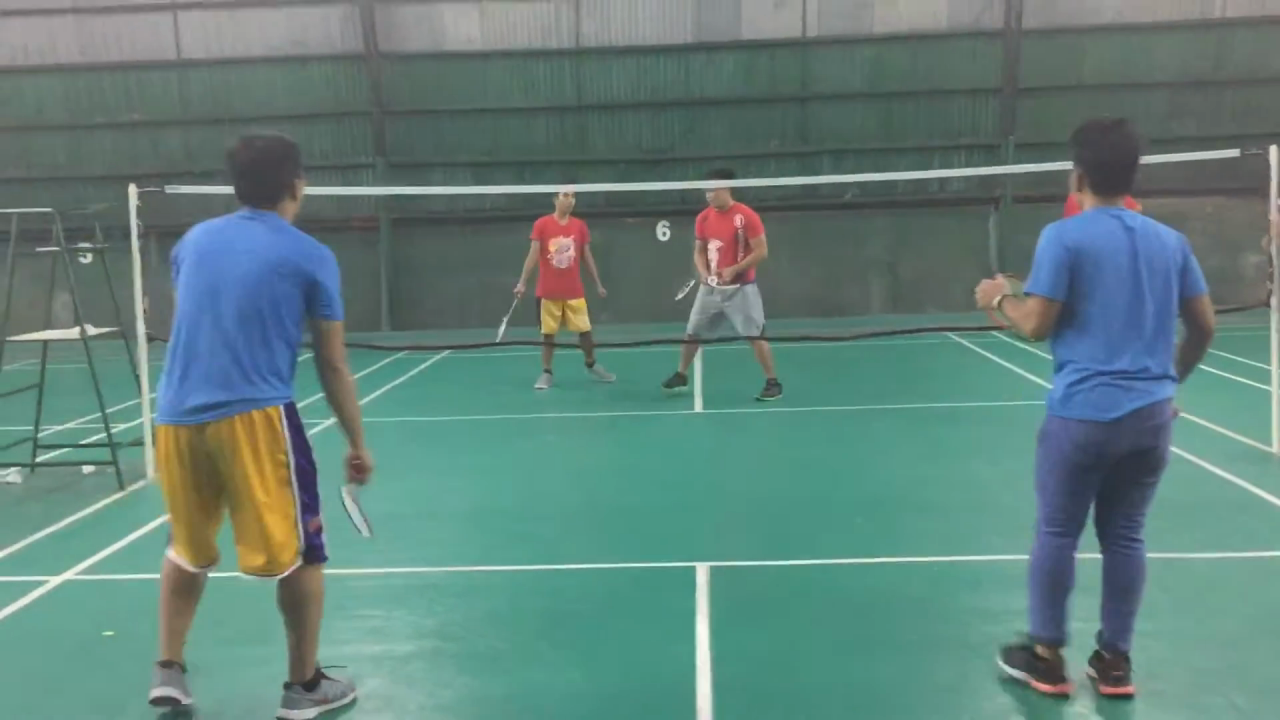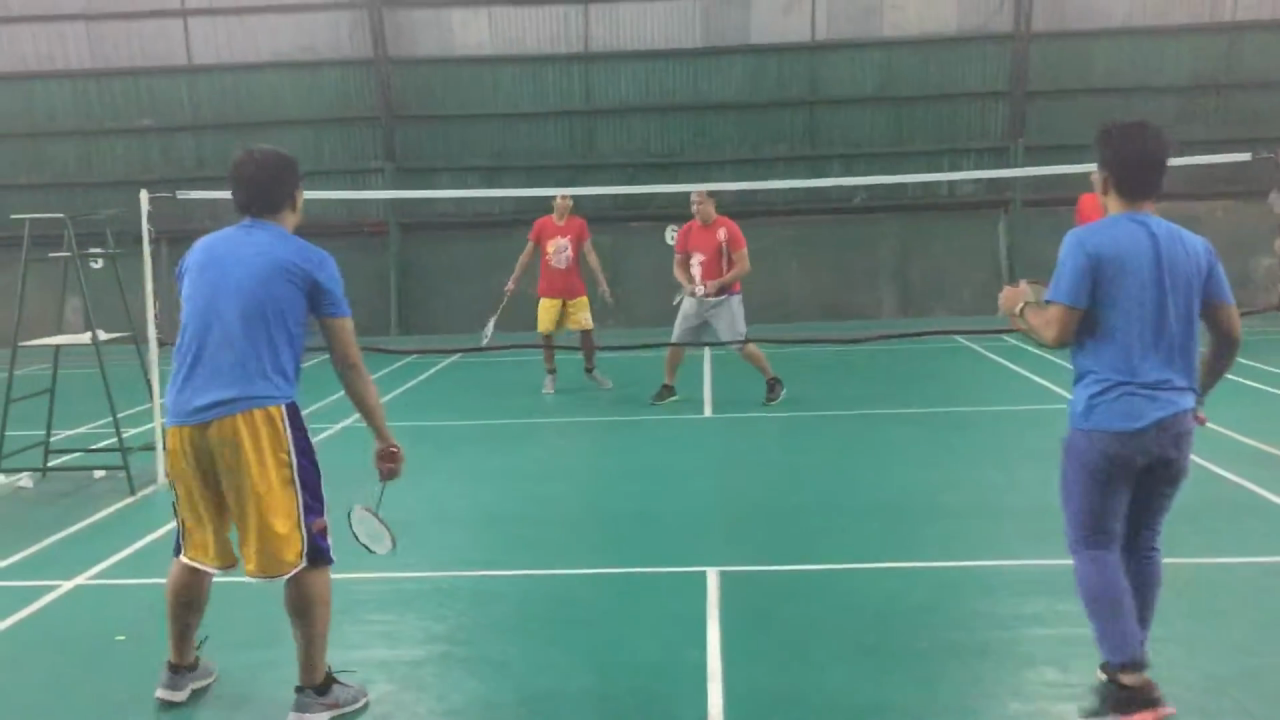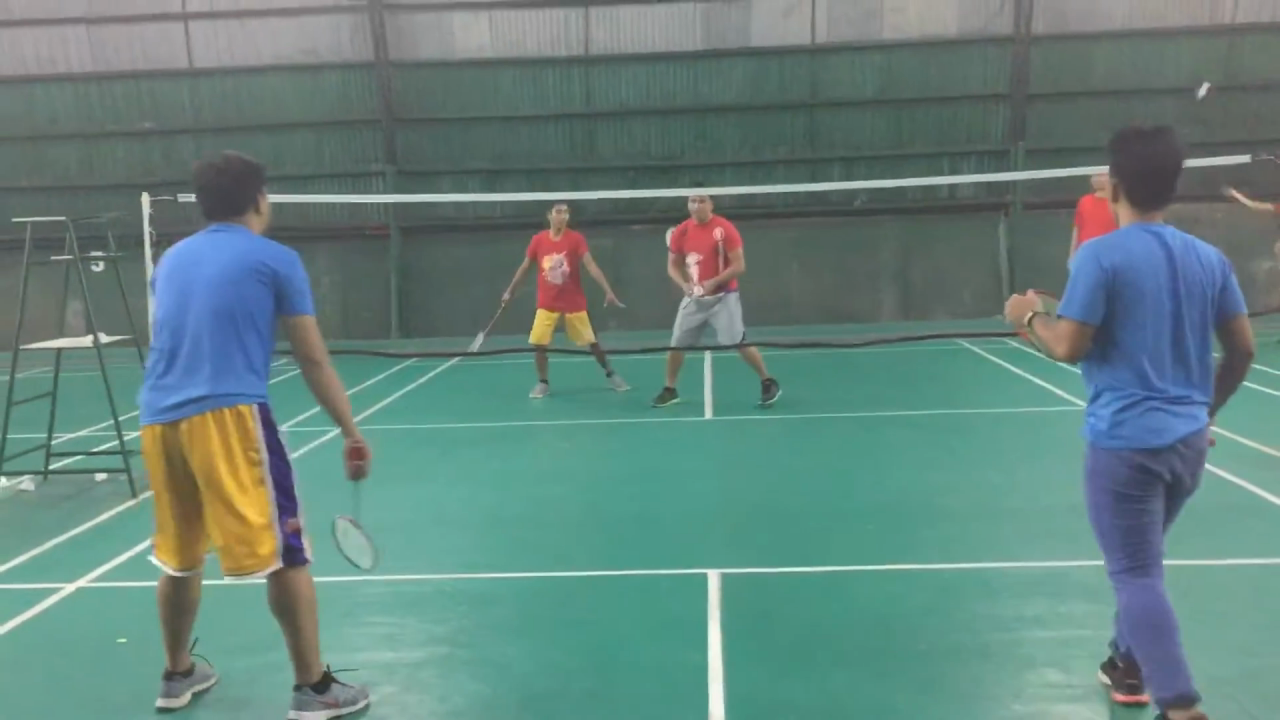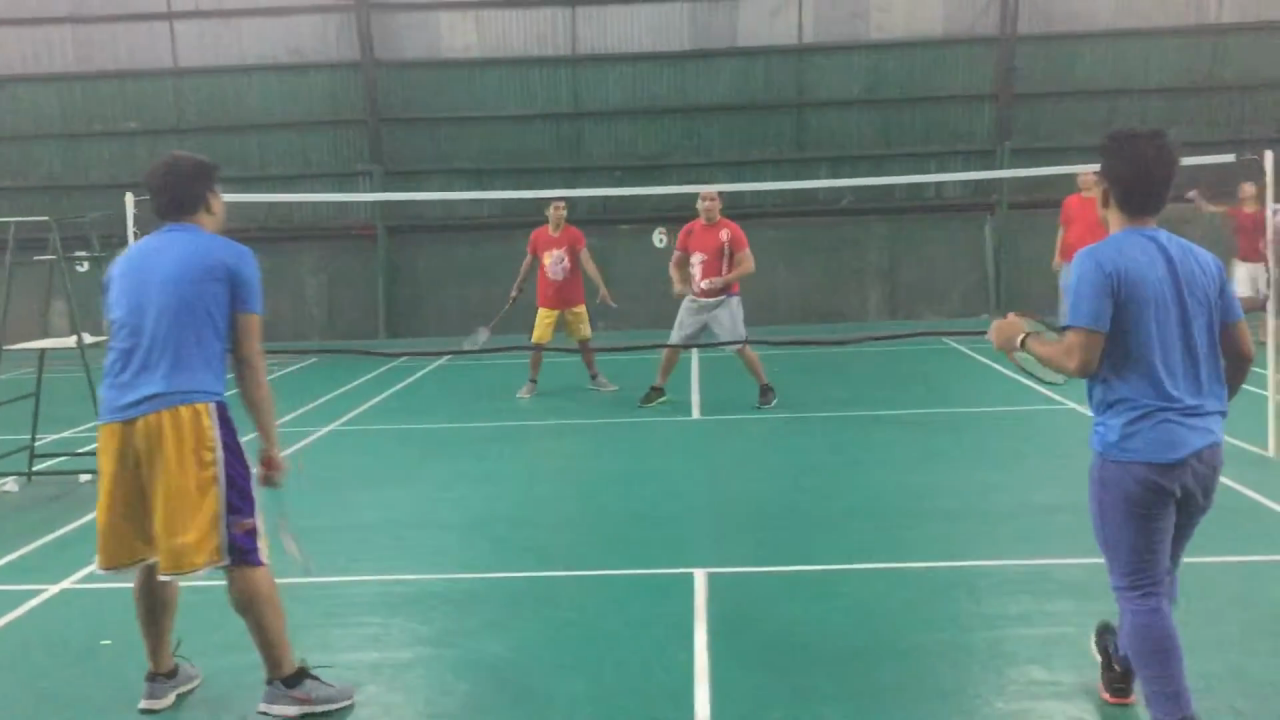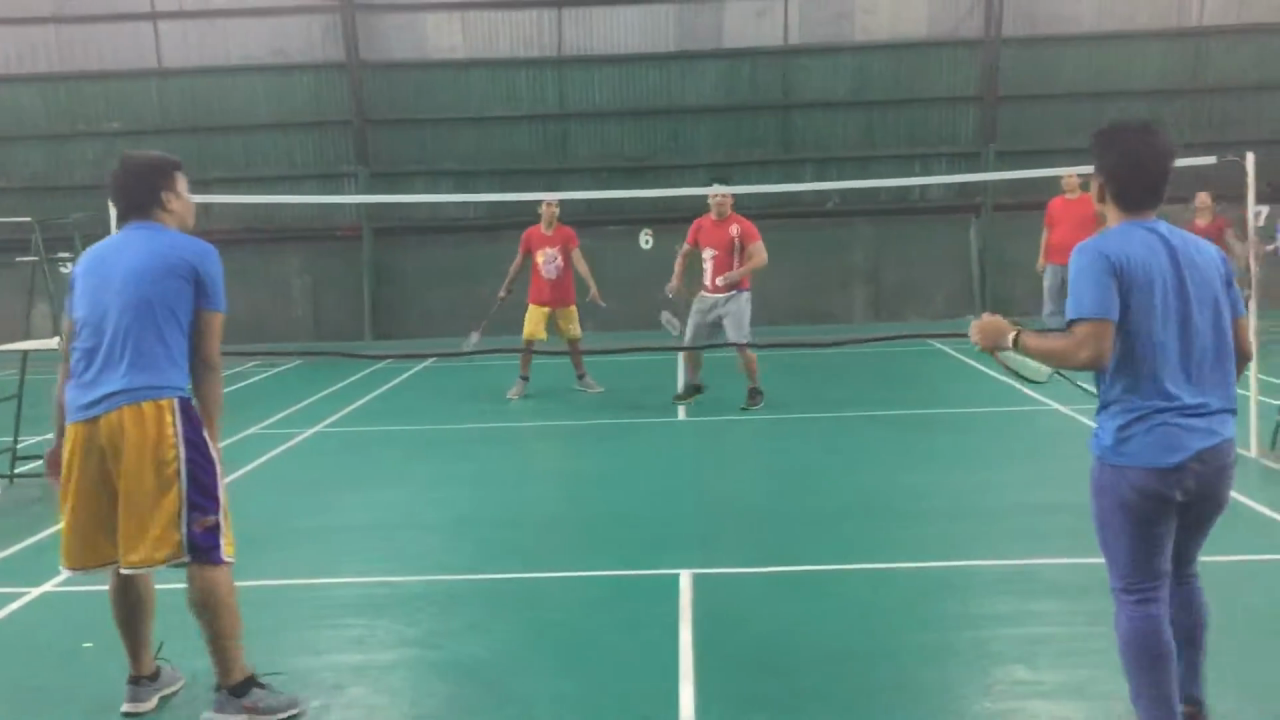
dt=0.2s
person 1, frame 1
left shoulder: (1064, 236)
right shoulder: (1170, 241)
left elbow: (1038, 324)
right elbow: (1203, 327)
left wrist: (999, 298)
left hip: (1082, 413)
right hip: (1151, 412)
left knee: (1056, 532)
right knee: (1124, 536)
left ankle: (1046, 656)
right ankle: (1114, 658)
person 1, frame 2
left shoulder: (1087, 242)
right shoulder: (1196, 247)
left elbow: (1057, 332)
right elbow: (1230, 335)
left wrist: (1021, 305)
right wrist: (1195, 393)
left hip: (1106, 423)
right hip: (1172, 422)
left knee: (1093, 549)
right knee: (1141, 545)
right ankle: (1128, 667)
person 1, frame 3
left shoulder: (1100, 255)
right shoulder: (1210, 258)
left elbow: (1069, 348)
right elbow: (1243, 349)
left wrist: (1029, 316)
left hip: (1125, 440)
right hip: (1187, 437)
left knee: (1133, 575)
right knee: (1144, 557)
right ankle: (1130, 664)
person 1, frame 4
left shoulder: (1098, 261)
right shoulder: (1204, 262)
left elbow: (1080, 360)
right elbow: (1241, 354)
left wrist: (1021, 338)
left hip: (1133, 453)
right hip: (1202, 449)
left knee: (1142, 592)
right knee: (1157, 576)
right ankle: (1123, 662)
person 1, frame 5
left shoulder: (1099, 253)
right shoulder: (1208, 253)
left elbow: (1091, 351)
right elbow: (1242, 351)
left wrist: (1010, 337)
left hip: (1137, 455)
right hip: (1214, 449)
left knee: (1141, 598)
right knee: (1180, 580)
person 2, frame 1
left shoulder: (194, 241)
right shoulder: (311, 257)
right elbow: (333, 365)
right wrist: (356, 444)
left hip: (176, 417)
right hip: (255, 417)
left knee: (188, 551)
right knee: (300, 551)
left ankle: (168, 670)
person 2, frame 2
left shoulder: (199, 252)
right shoulder: (311, 262)
right elbow: (349, 362)
right wrist: (384, 437)
left hip: (184, 419)
right hip: (259, 418)
left knee: (195, 551)
right knee: (306, 554)
left ankle: (180, 669)
person 2, frame 3
left shoulder: (171, 259)
right shoulder: (276, 260)
right elbow: (313, 359)
right wrist: (352, 434)
left hip: (159, 421)
right hip: (228, 416)
left knee: (179, 552)
right knee: (283, 553)
left ankle: (177, 673)
person 2, frame 4
left shoulder: (124, 262)
right shoulder: (232, 259)
right elbow: (248, 362)
right wrist: (269, 441)
left hip: (118, 421)
right hip: (187, 415)
left knee: (150, 553)
right knee: (242, 551)
left ankle: (161, 674)
person 2, frame 5
left shoulder: (90, 260)
right shoulder: (196, 255)
left elbow: (70, 357)
right elbow: (207, 361)
left wrist: (61, 436)
right wrist: (210, 435)
left hip: (87, 419)
right hip: (154, 412)
left knee: (127, 555)
right knee: (205, 550)
person 3, frame 1
left shoulder: (747, 216)
right shoulder: (703, 218)
left elbow: (762, 252)
right elbow: (699, 251)
left wrist: (734, 270)
right wrist: (703, 272)
left hip: (741, 287)
right hip: (712, 287)
left knee: (755, 335)
right knee: (692, 332)
left ankle: (773, 382)
right ankle: (681, 375)
person 3, frame 2
left shoulder: (729, 229)
right shoulder: (686, 232)
left elbow: (744, 266)
right elbow: (678, 265)
left wrist: (718, 283)
right wrist: (687, 285)
left hip: (726, 298)
right hip: (696, 298)
left knee: (742, 344)
right knee: (676, 341)
left ankle: (773, 382)
right ankle: (668, 387)
person 3, frame 3
left shoulder: (725, 229)
right shoulder: (680, 232)
left elbow: (739, 266)
right elbow: (673, 265)
left wrist: (713, 282)
right wrist: (684, 284)
left hip: (723, 296)
right hip: (694, 298)
left knee: (739, 343)
right knee: (676, 344)
left ankle: (768, 382)
right ankle: (670, 389)
person 3, frame 4
left shoulder: (732, 231)
right shoulder: (688, 231)
left elbow: (748, 266)
right elbow: (675, 263)
left wrist: (723, 280)
right wrist: (678, 283)
left hip: (724, 300)
right hip: (694, 300)
left knee: (740, 346)
right knee: (673, 344)
left ankle: (766, 388)
right ankle: (658, 389)
person 3, frame 5
left shoulder: (742, 226)
right shoulder: (699, 225)
left elbow: (761, 258)
right elbow: (684, 254)
left wrist: (737, 274)
right wrist: (676, 278)
left hip: (735, 295)
right hip: (707, 295)
left knee: (741, 345)
right knee: (690, 342)
left ankle: (755, 390)
right ankle: (692, 384)
person 4, frame 1
left shoulder: (580, 226)
right shoulder: (541, 224)
left elbow: (587, 256)
right elbow: (533, 255)
left wrist: (598, 284)
right wrist: (522, 282)
left hip: (574, 290)
right hip: (548, 290)
left knee: (584, 330)
right knee: (547, 332)
left ankle: (592, 365)
right ankle: (546, 373)
person 4, frame 2
left shoulder: (580, 224)
right shoulder: (540, 225)
left elbow: (590, 254)
right elbow: (527, 254)
left wrist: (602, 282)
right wrist: (513, 280)
left hip: (575, 289)
right hip: (549, 290)
left knee: (587, 329)
right knee: (546, 332)
left ankle: (591, 369)
right ankle: (550, 373)
person 4, frame 3
left shoulder: (576, 239)
right shoulder: (538, 240)
left elbow: (591, 266)
right elbow: (525, 267)
left wrist: (608, 291)
right wrist: (510, 291)
left hip: (574, 303)
right hip: (547, 304)
left knee: (591, 342)
right knee: (538, 344)
left ankle: (611, 375)
right ankle: (542, 383)
person 4, frame 4
left shoulder: (575, 234)
right shoulder: (536, 236)
left elbow: (587, 262)
right elbow: (528, 263)
left wrist: (602, 288)
right wrist: (517, 287)
left hip: (574, 299)
right hip: (547, 300)
left knee: (584, 339)
right knee: (538, 343)
left ankle: (595, 378)
right ankle: (532, 382)
person 4, frame 5
left shoulder: (567, 233)
right shoulder: (529, 235)
left elbow: (578, 261)
right elbow: (518, 263)
left wrist: (592, 286)
right wrist: (506, 287)
left hip: (565, 298)
right hip: (538, 298)
left knee: (573, 339)
right knee: (529, 338)
left ankle: (582, 378)
right ankle: (522, 381)
